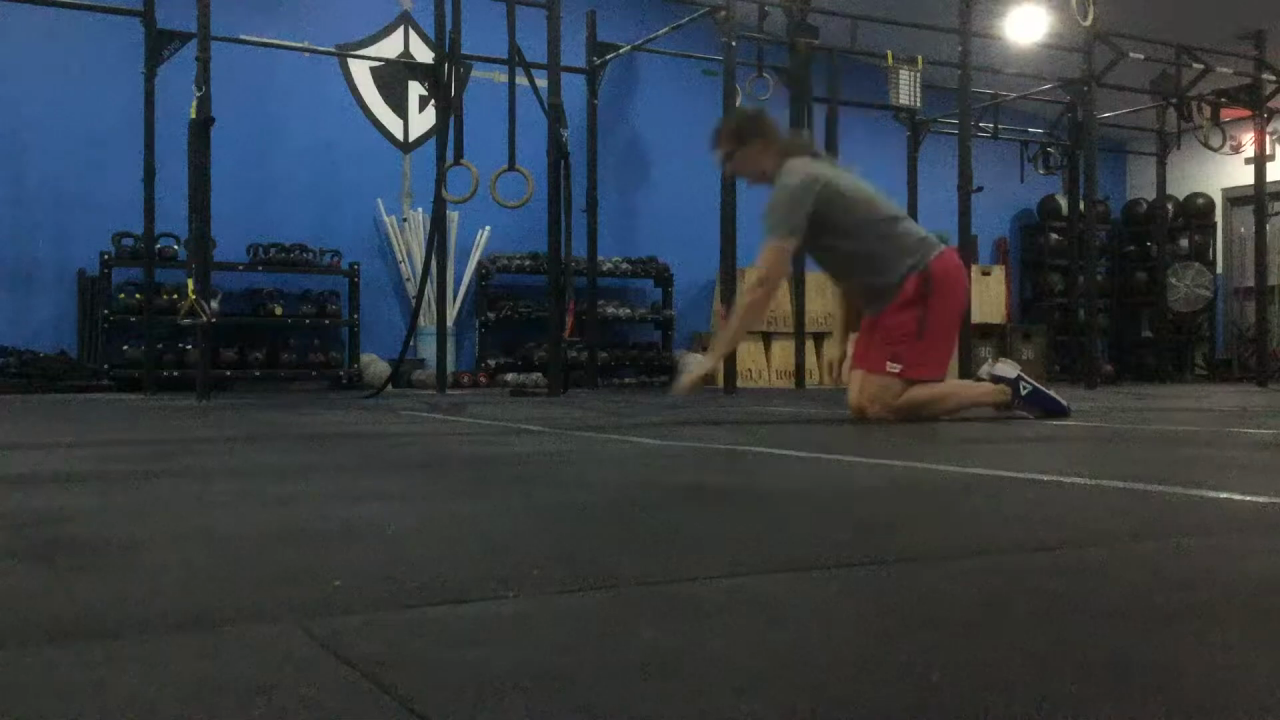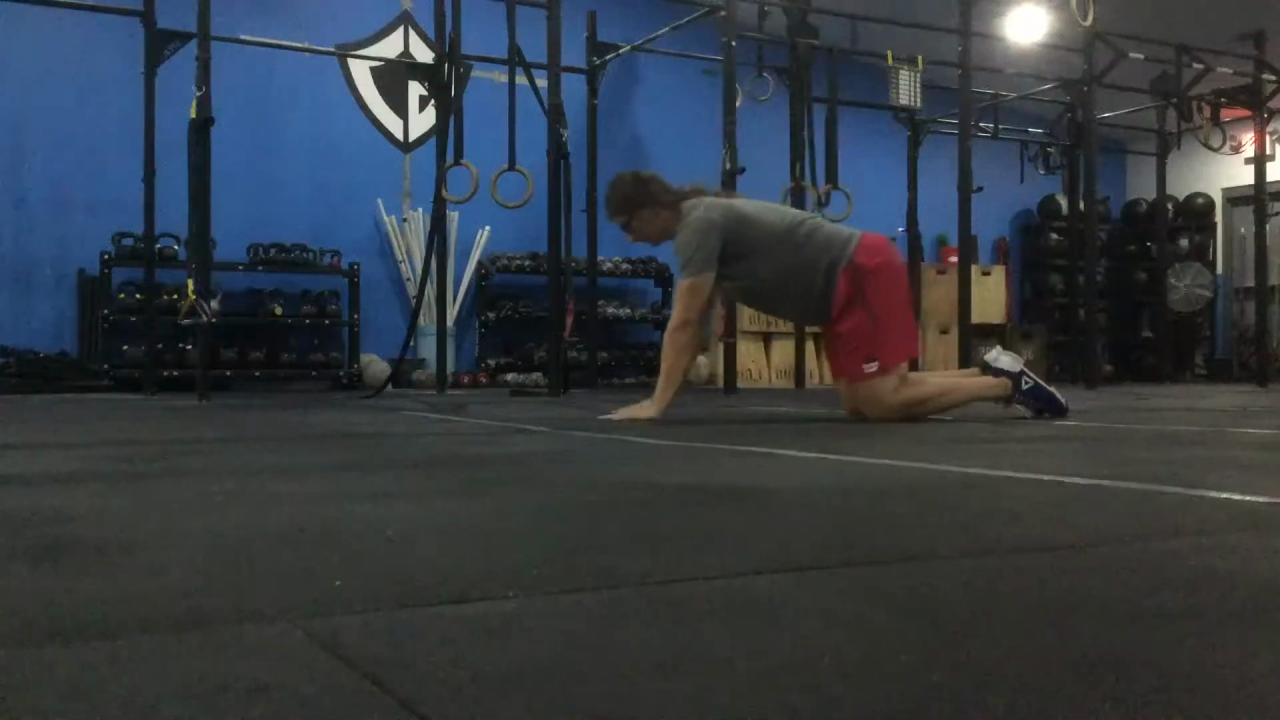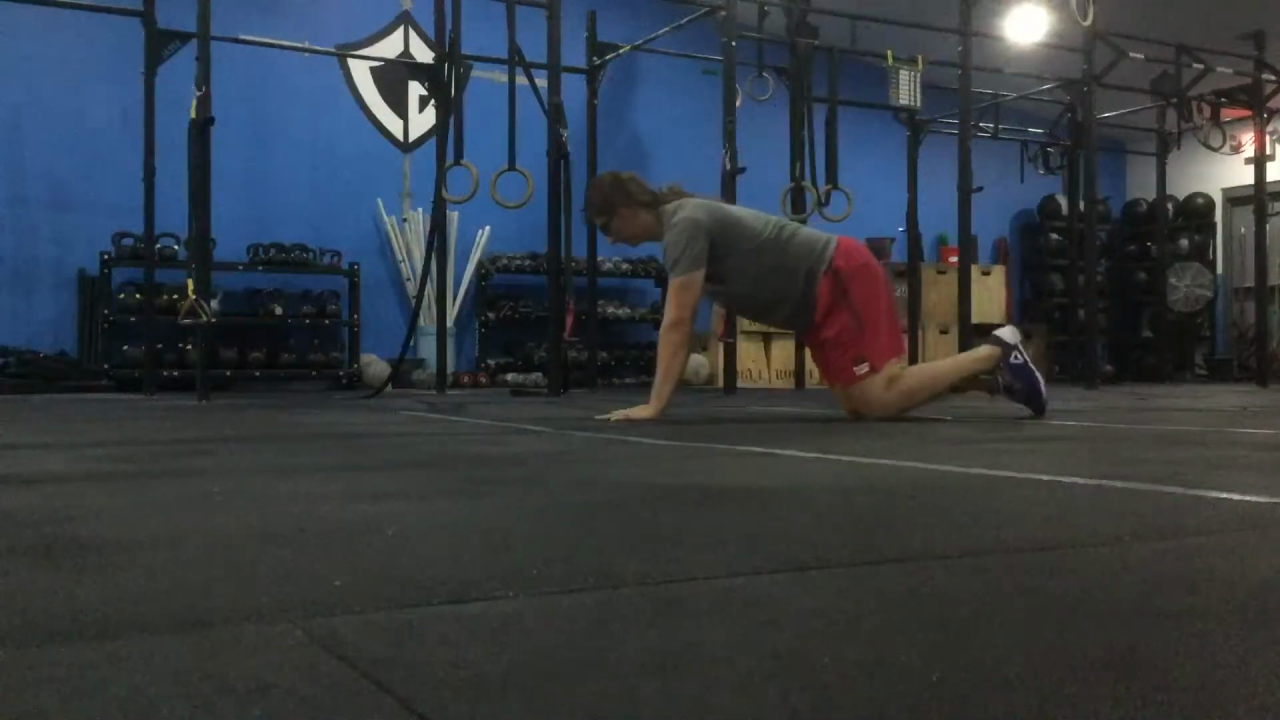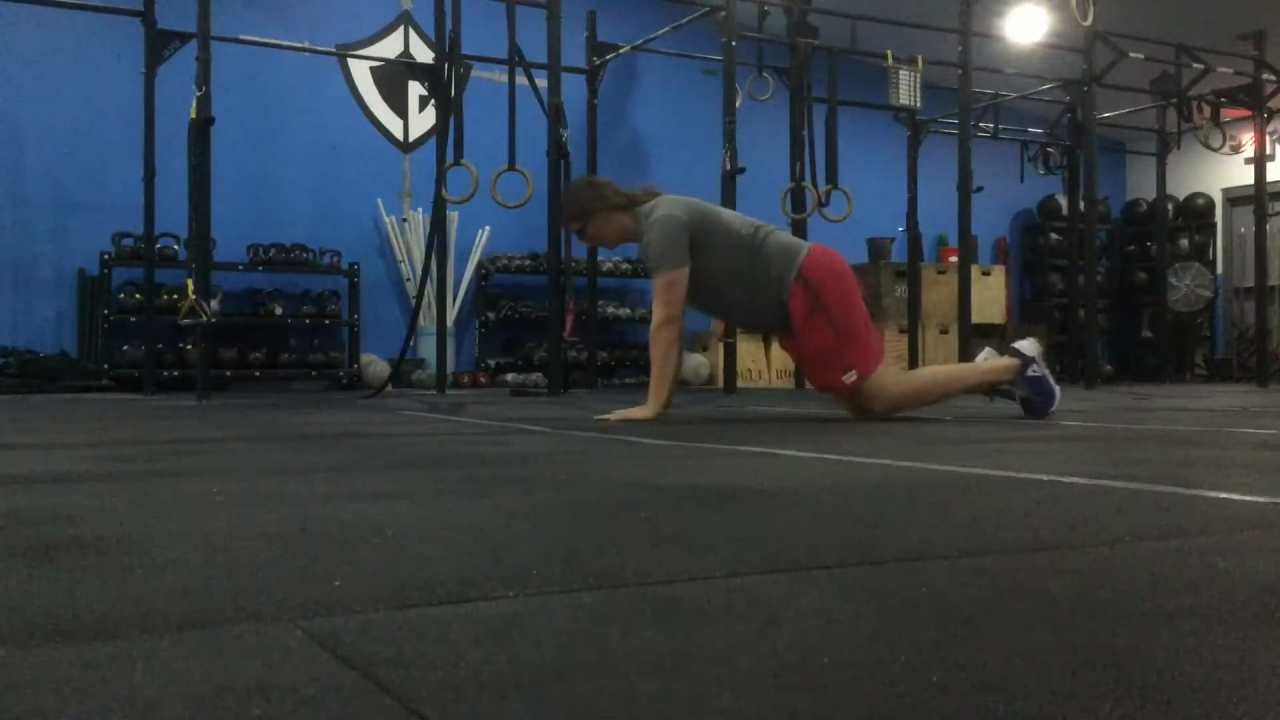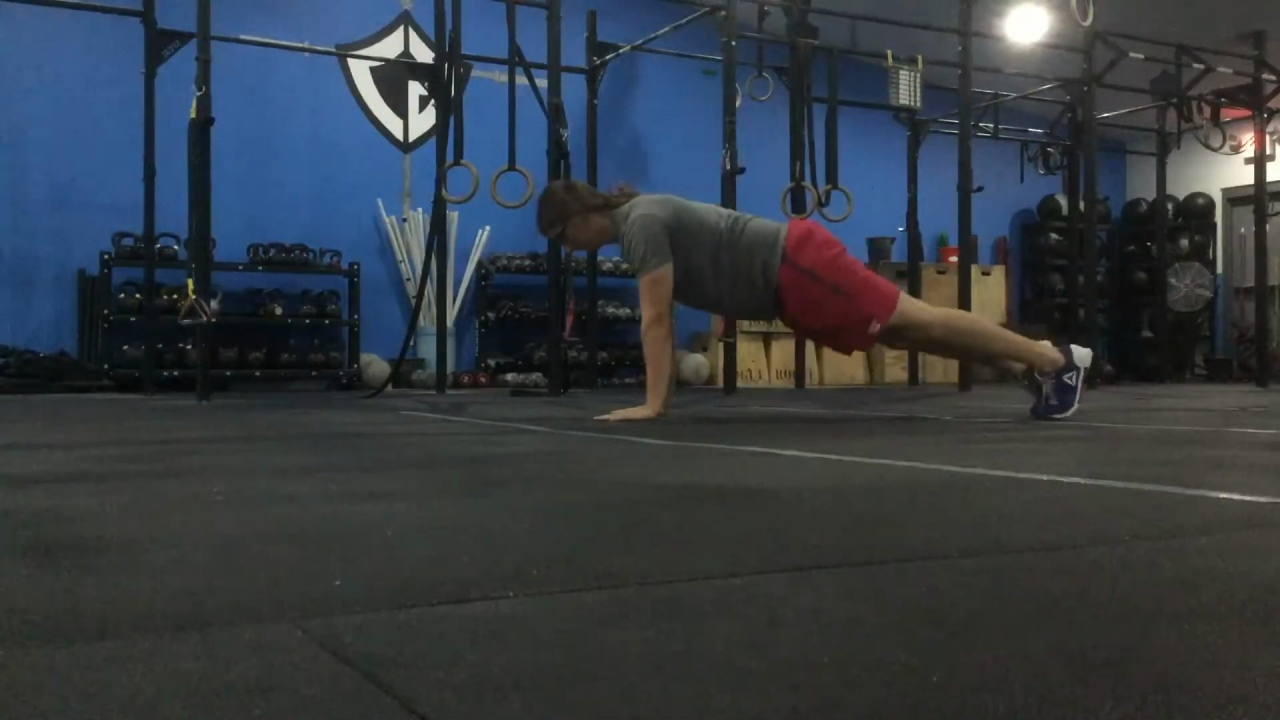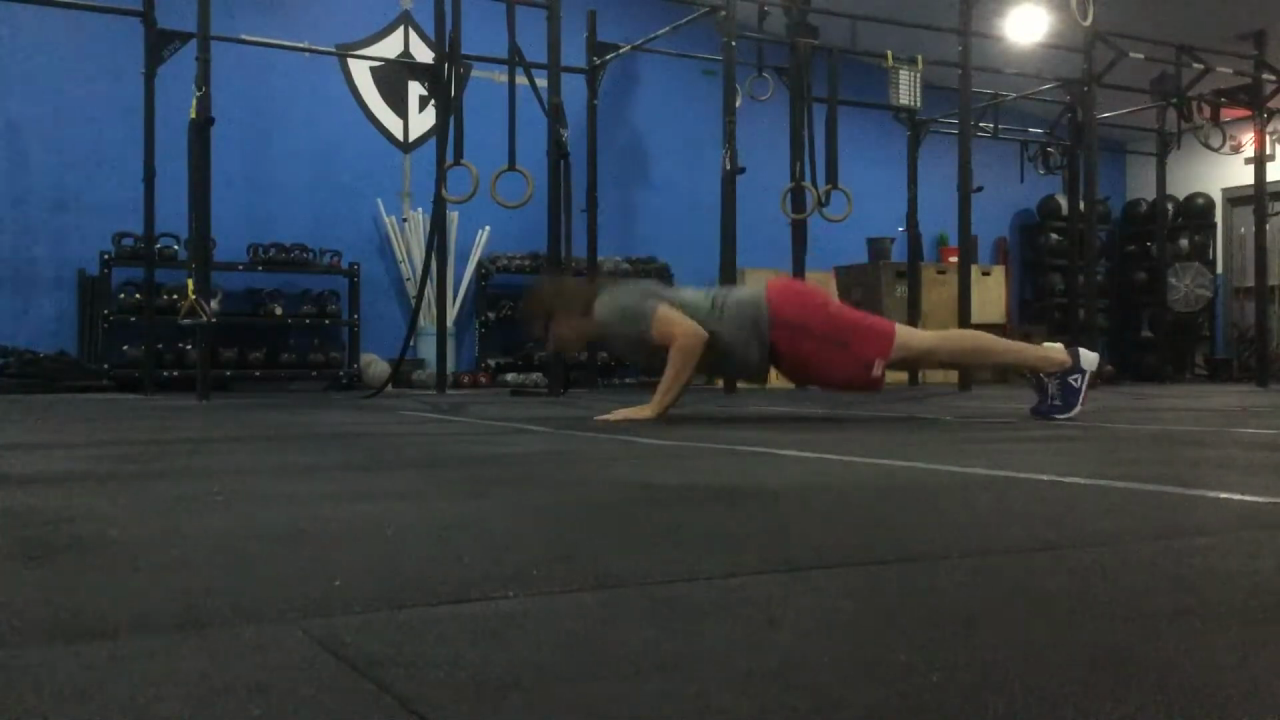
dt=0.7s
person 1, frame 1
left shoulder: (794, 185)
right shoulder: (807, 177)
left elbow: (763, 284)
left wrist: (712, 357)
right wrist: (844, 339)
left hip: (927, 282)
right hip: (904, 287)
left knee: (878, 405)
right knee: (860, 401)
left ankle: (1007, 389)
right ankle: (991, 382)
person 1, frame 2
left shoulder: (697, 225)
right shoulder: (703, 225)
left elbow: (682, 323)
right elbow: (695, 322)
left wrist: (658, 404)
right wrist: (661, 393)
left hip: (862, 271)
right hip: (847, 283)
left knee: (882, 402)
right knee: (859, 402)
left ankle: (1008, 383)
right ankle: (991, 373)
person 1, frame 3
left shoulder: (683, 225)
right shoulder: (686, 222)
left elbow: (677, 323)
right elbow: (684, 322)
left wrist: (654, 406)
right wrist: (662, 397)
left hip: (840, 276)
right hip: (825, 289)
left knee: (877, 402)
right knee: (861, 403)
left ankle: (996, 353)
right ankle: (990, 370)
person 1, frame 4
left shoulder: (662, 224)
right shoulder: (659, 225)
left elbow: (666, 321)
right elbow: (670, 323)
left wrist: (653, 405)
right wrist: (662, 397)
left hip: (809, 284)
right hip: (798, 294)
left knee: (884, 396)
right knee: (866, 402)
left ankle: (1016, 363)
right ankle: (987, 372)
person 1, frame 5
left shoulder: (641, 224)
right shoulder: (640, 220)
left elbow: (656, 319)
right elbow: (662, 319)
left wrist: (653, 404)
right wrist: (660, 395)
left hip: (797, 263)
right hip: (790, 273)
left knee: (917, 321)
right knee: (905, 334)
left ankle: (1056, 361)
right ankle: (1030, 366)
person 1, frame 6
left shoulder: (614, 316)
right shoulder: (613, 303)
left elbow: (693, 335)
left wrist: (655, 406)
right wrist: (663, 397)
left hip: (782, 322)
right hip: (773, 316)
left knee: (918, 346)
right knee: (913, 349)
left ankle: (1061, 361)
right ankle: (1044, 355)
